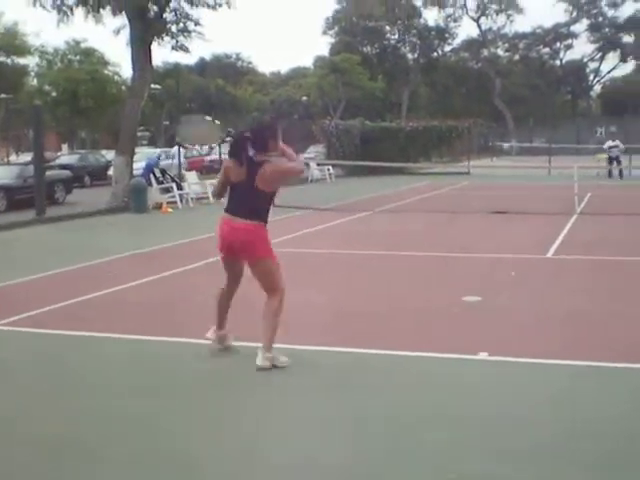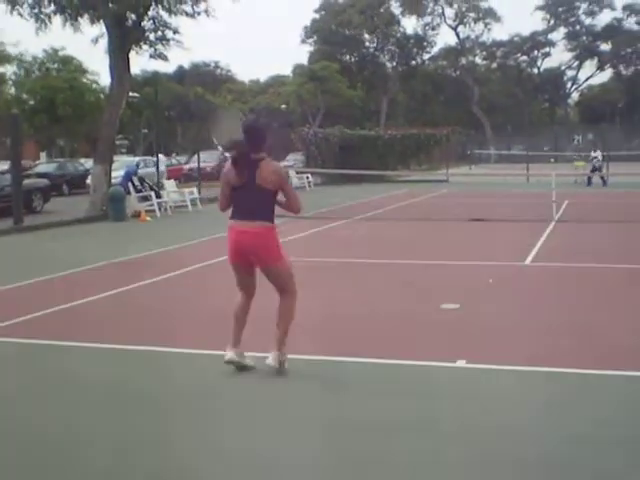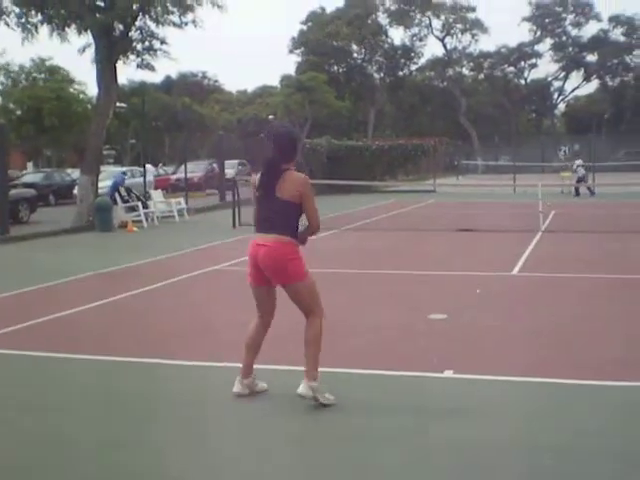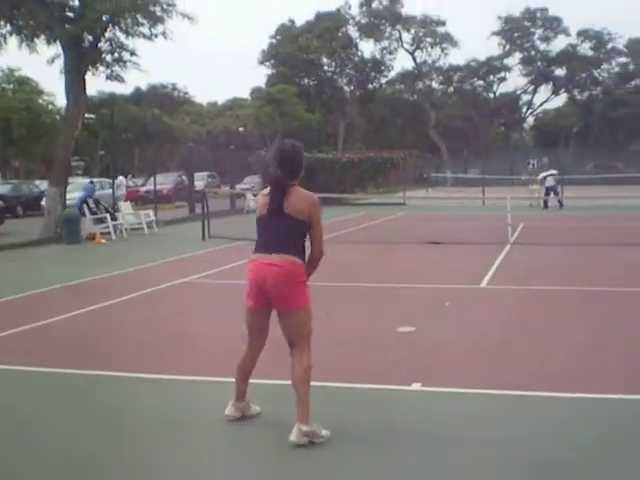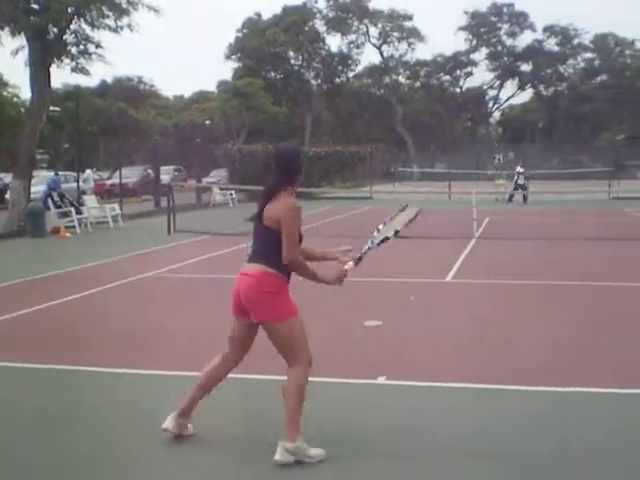
dt=0.4s
person 1, frame 1
left shoulder: (231, 163)
right shoulder: (275, 169)
left elbow: (218, 194)
right elbow: (299, 167)
right wrist: (284, 149)
left hip: (228, 229)
right hip: (252, 235)
left knee: (232, 281)
right knee: (276, 292)
left ankle: (219, 331)
right ankle: (266, 353)
person 1, frame 2
left shoulder: (231, 168)
right shoulder: (275, 170)
left elbow: (223, 205)
right elbow: (295, 208)
left hip: (236, 235)
right hip: (262, 237)
left knee: (246, 294)
right knee: (288, 292)
left ankle: (234, 349)
right ankle: (278, 353)
person 1, frame 3
left shoulder: (259, 180)
right shoulder: (300, 181)
right elbow: (314, 225)
right wrist: (301, 237)
left hip: (257, 249)
right hip: (282, 253)
left knee: (263, 317)
right knee: (314, 314)
left ankle: (245, 379)
right ankle: (311, 383)
person 1, frame 4
left shoulder: (261, 198)
right shoulder: (309, 199)
right elbow: (318, 251)
right wrist: (303, 277)
left hip: (257, 269)
right hip: (287, 274)
left knee: (254, 343)
right knee: (300, 350)
left ankle: (238, 403)
right ankle: (302, 425)
person 1, frame 5
left shoulder: (269, 201)
right shoulder: (289, 205)
right elbow: (290, 258)
left wrist: (329, 256)
right wrist: (320, 277)
left hip: (246, 281)
right hip: (266, 287)
left knee: (229, 357)
right knee: (300, 361)
left ankle: (179, 418)
right ankle: (290, 444)
